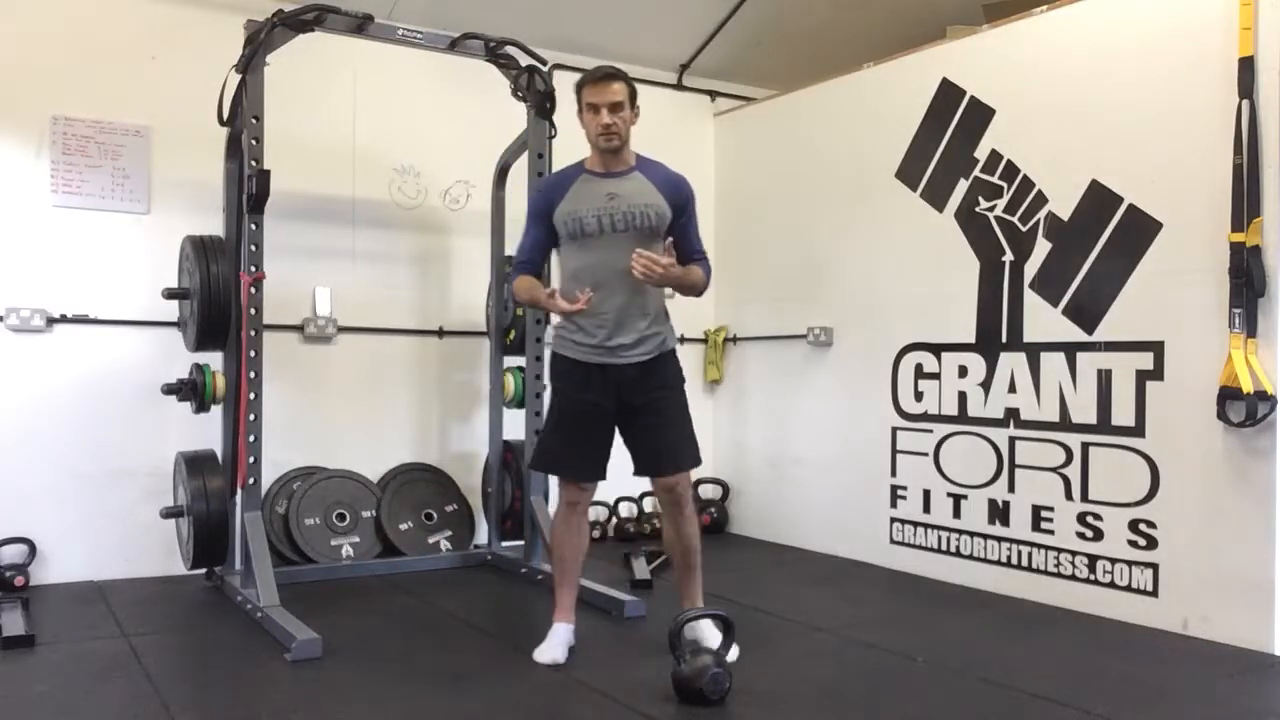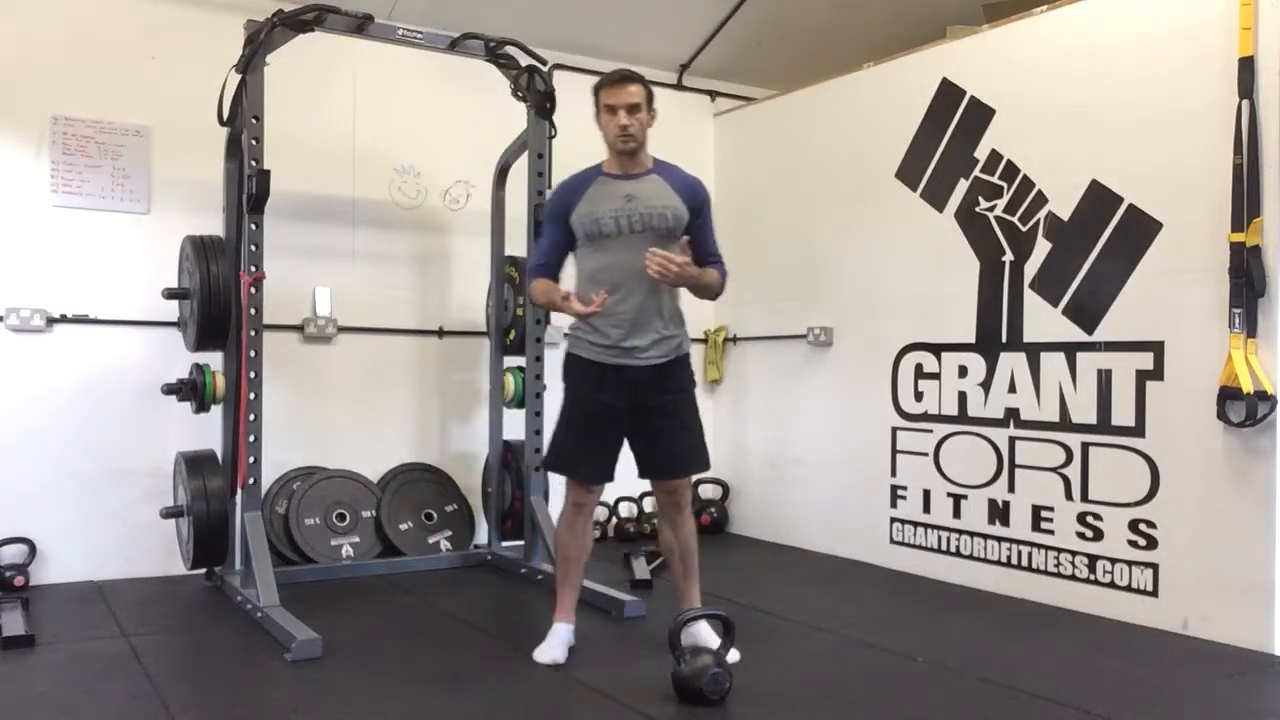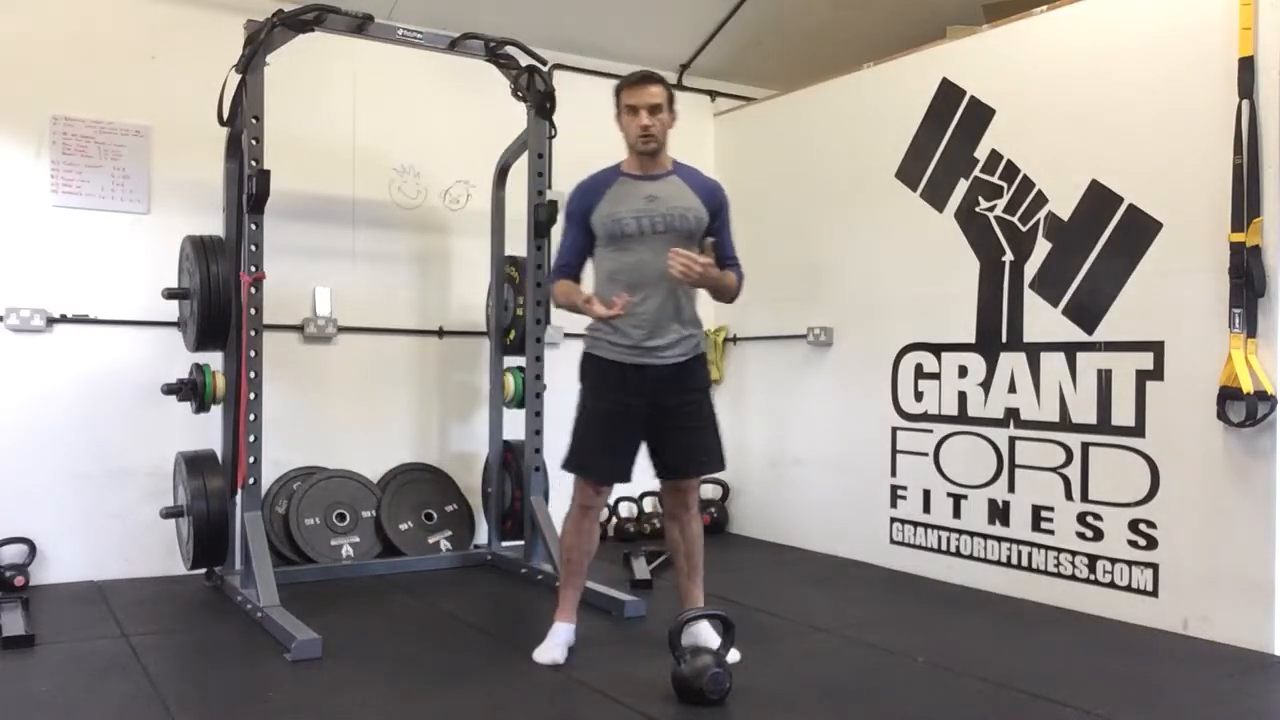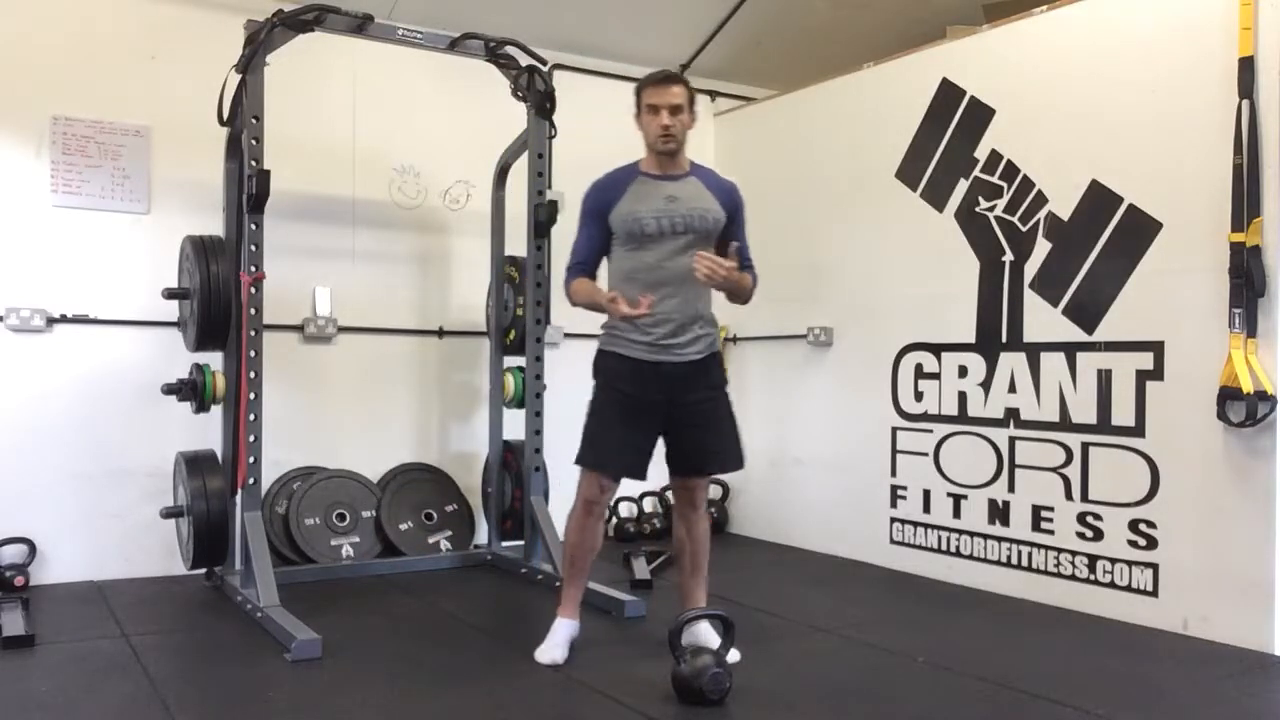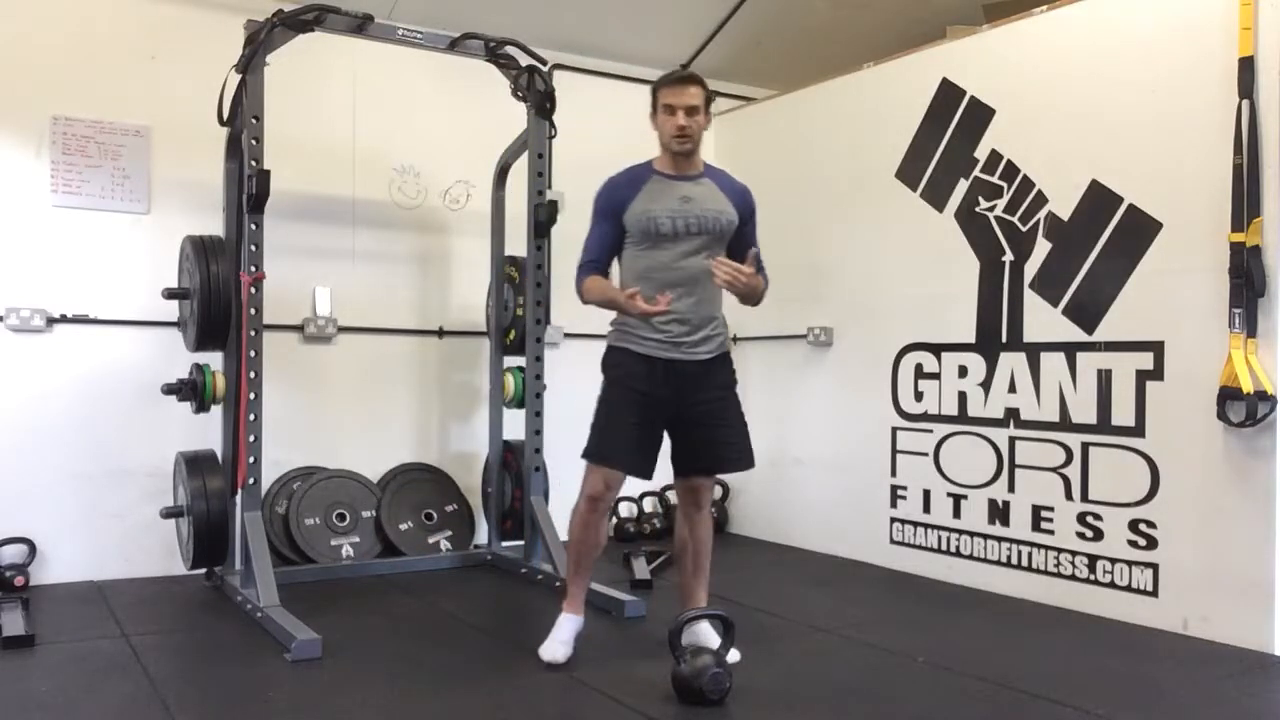
dt=0.1s
person 1, frame 1
left shoulder: (671, 187)
right shoulder: (554, 192)
left elbow: (700, 275)
right elbow: (521, 274)
left wrist: (673, 274)
right wrist: (546, 299)
left hip: (652, 361)
right hip: (580, 364)
left knee: (676, 491)
right knee: (574, 495)
left ankle: (694, 614)
right ankle: (563, 622)
person 1, frame 2
left shoulder: (686, 190)
right shoulder: (571, 195)
left elbow: (715, 283)
right elbow: (539, 277)
left wrist: (687, 273)
right wrist: (561, 299)
left hip: (664, 365)
right hip: (594, 365)
left knee: (675, 495)
right knee: (580, 496)
left ankle: (694, 620)
right ankle: (563, 623)
person 1, frame 3
left shoulder: (705, 192)
right shoulder: (590, 195)
left elbow: (732, 285)
right elbow: (560, 277)
left wrist: (708, 275)
right wrist: (582, 301)
left hip: (681, 365)
right hip: (612, 365)
left knee: (684, 496)
right knee: (588, 496)
left ankle: (695, 620)
right ankle: (564, 622)
person 1, frame 4
left shoulder: (722, 194)
right shoulder: (608, 193)
left elbow: (744, 288)
right elbow: (576, 278)
left wrist: (733, 278)
right wrist: (605, 301)
left hip: (697, 364)
right hip: (626, 362)
left knee: (692, 494)
right knee: (594, 492)
left ankle: (696, 621)
right ankle: (567, 617)
person 1, frame 5
left shoulder: (734, 196)
right shoulder: (621, 191)
left elbow: (757, 290)
right elbow: (587, 276)
left wrist: (747, 282)
right wrist: (621, 300)
left hip: (706, 364)
right hip: (636, 359)
left knee: (697, 495)
right knee: (599, 489)
left ankle: (697, 621)
right ankle: (572, 612)
